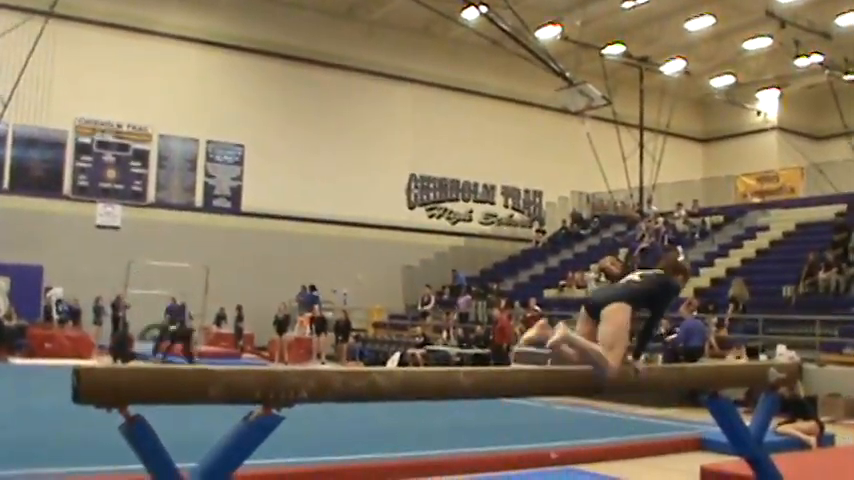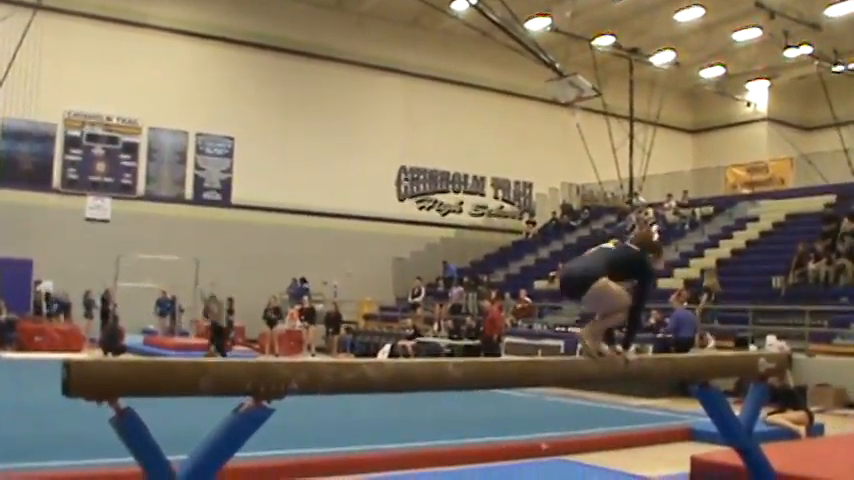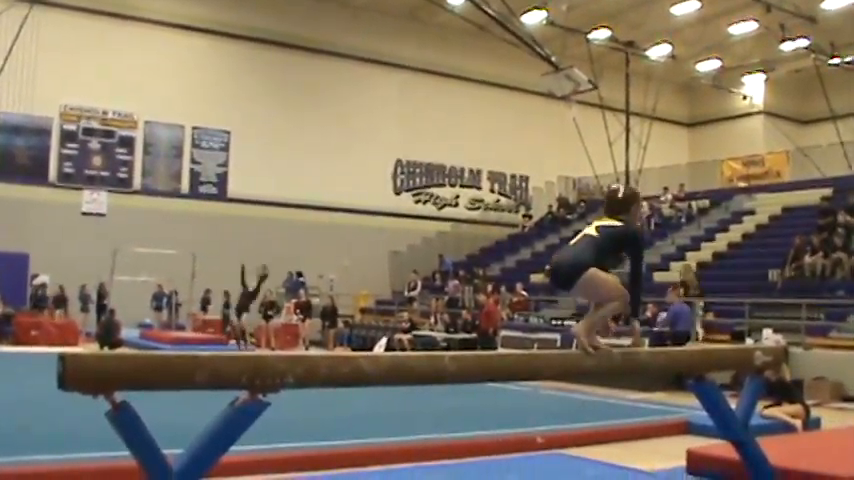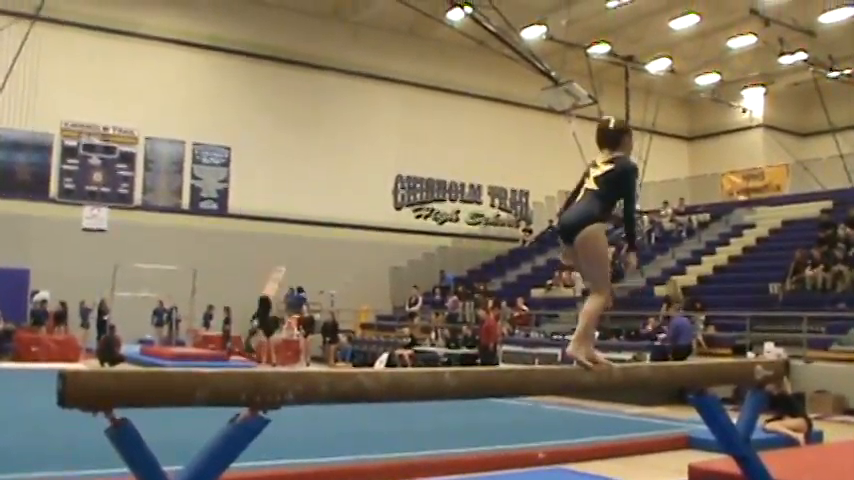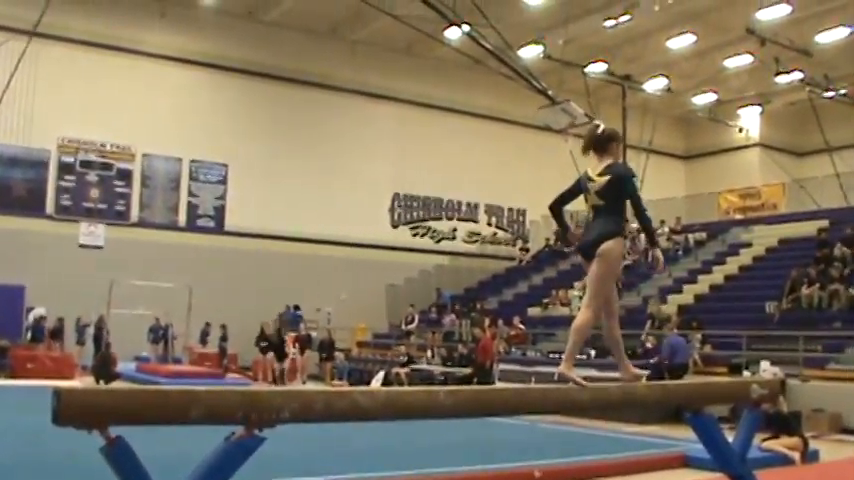
dt=0.4s
person 1, frame 1
left shoulder: (641, 275)
right shoulder: (671, 285)
right elbow: (653, 321)
right wrist: (637, 356)
left hip: (595, 301)
right hip: (615, 302)
left knee: (578, 356)
right knee: (609, 367)
left ankle: (546, 332)
right ankle: (566, 335)
person 1, frame 2
right shoulder: (645, 266)
left elbow: (608, 306)
right elbow: (637, 310)
right wrist: (626, 348)
left hip: (568, 278)
right hip: (587, 279)
right knee: (630, 305)
left ankle: (596, 339)
right ankle: (589, 333)
person 1, frame 3
left shoulder: (598, 225)
right shoulder: (633, 233)
right elbow: (636, 278)
right wrist: (634, 317)
left hip: (557, 269)
right hip: (575, 270)
left knee: (611, 285)
right knee: (622, 298)
left ankle: (589, 334)
right ankle: (584, 328)
person 1, frame 4
left shoulder: (594, 167)
right shoulder: (627, 167)
left elbow: (569, 202)
right elbow: (628, 210)
left wrist: (568, 248)
right wrist: (631, 249)
left hip: (568, 223)
right hip: (587, 225)
left knee: (598, 289)
right knee: (601, 291)
left ankle: (586, 346)
right ankle: (578, 344)
person 1, frame 5
left shoulder: (586, 177)
right shoulder: (621, 172)
left elbow: (555, 205)
right elbow: (639, 210)
left wrist: (567, 234)
right wrist: (654, 246)
left hip: (588, 241)
right hip: (609, 241)
left knee: (610, 309)
right knee: (591, 306)
left ankle: (625, 368)
right ankle: (567, 363)
